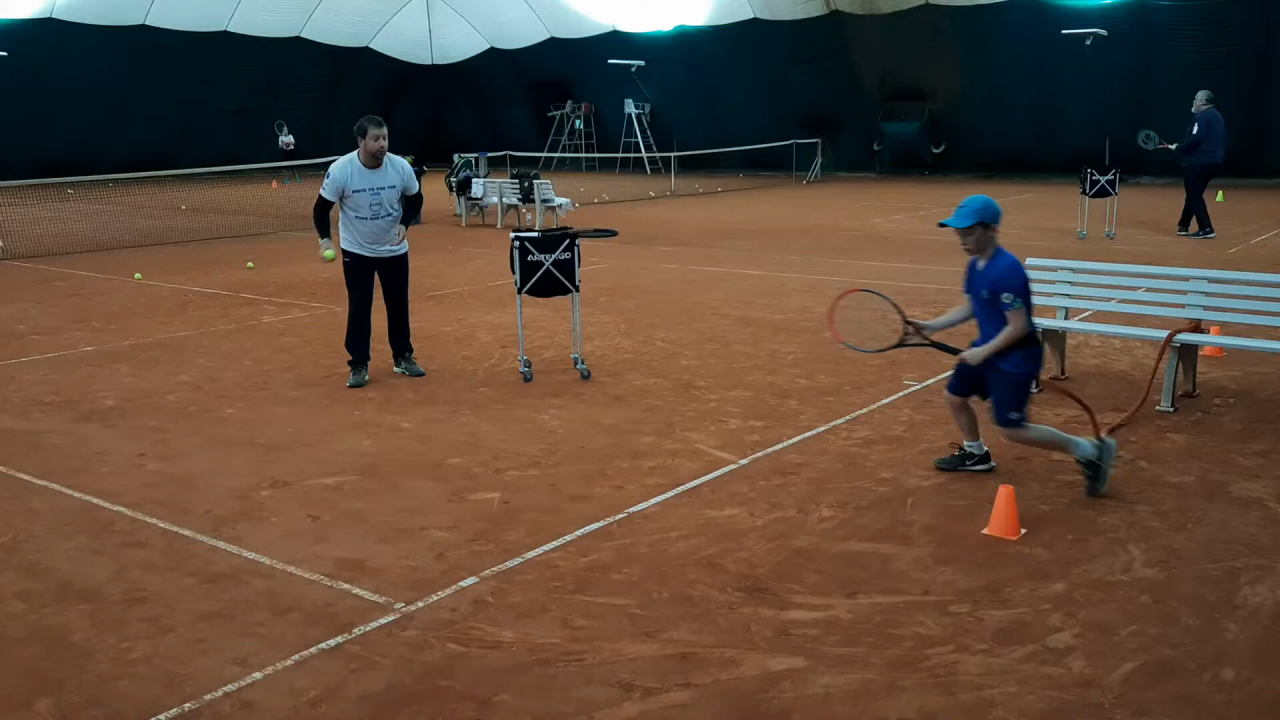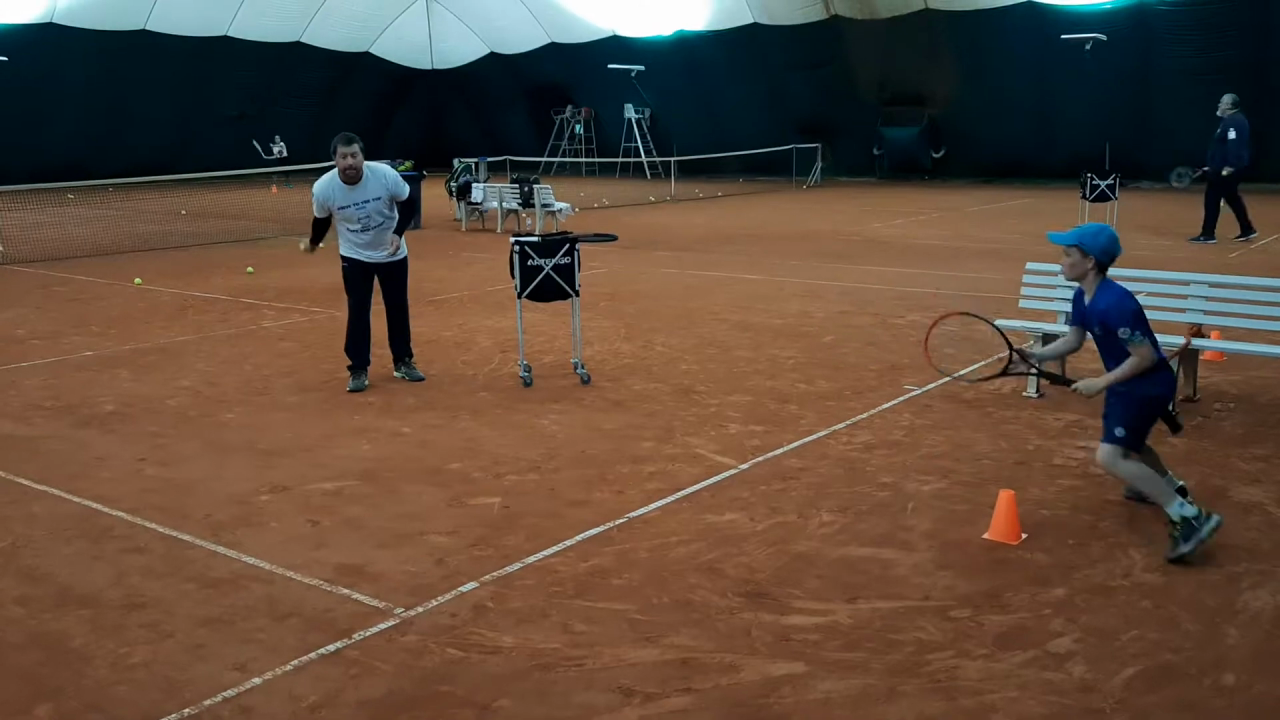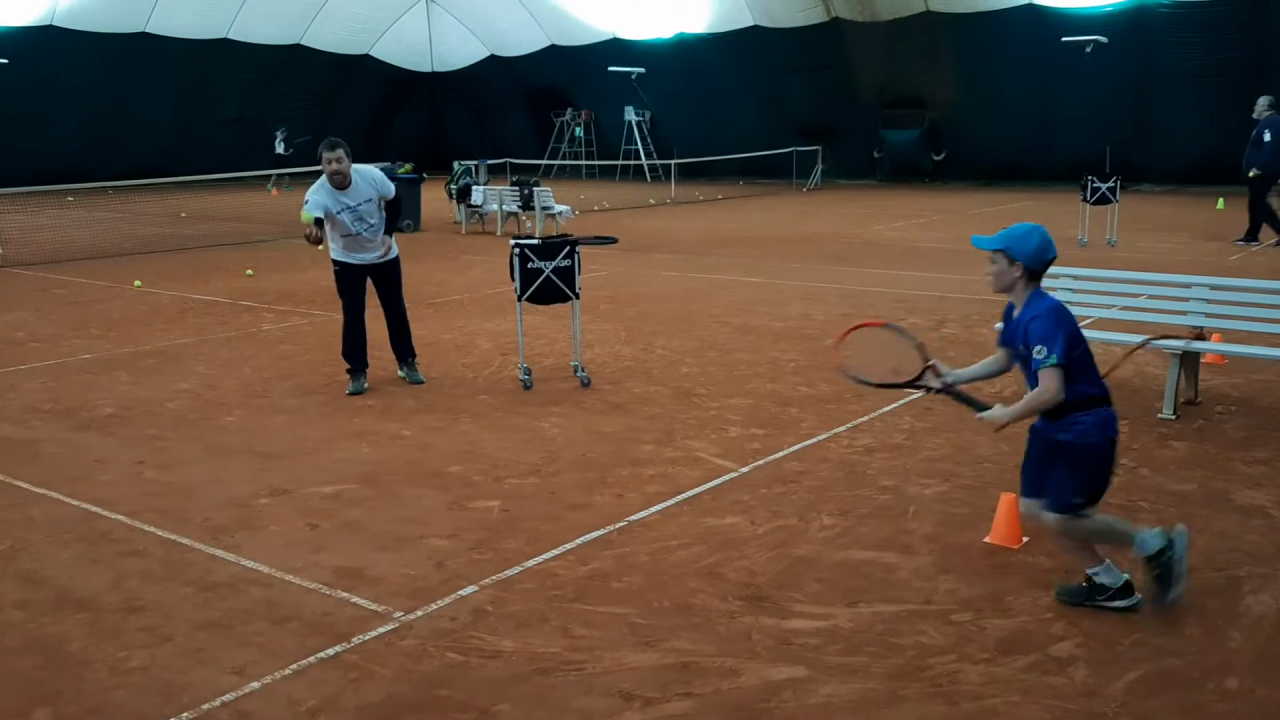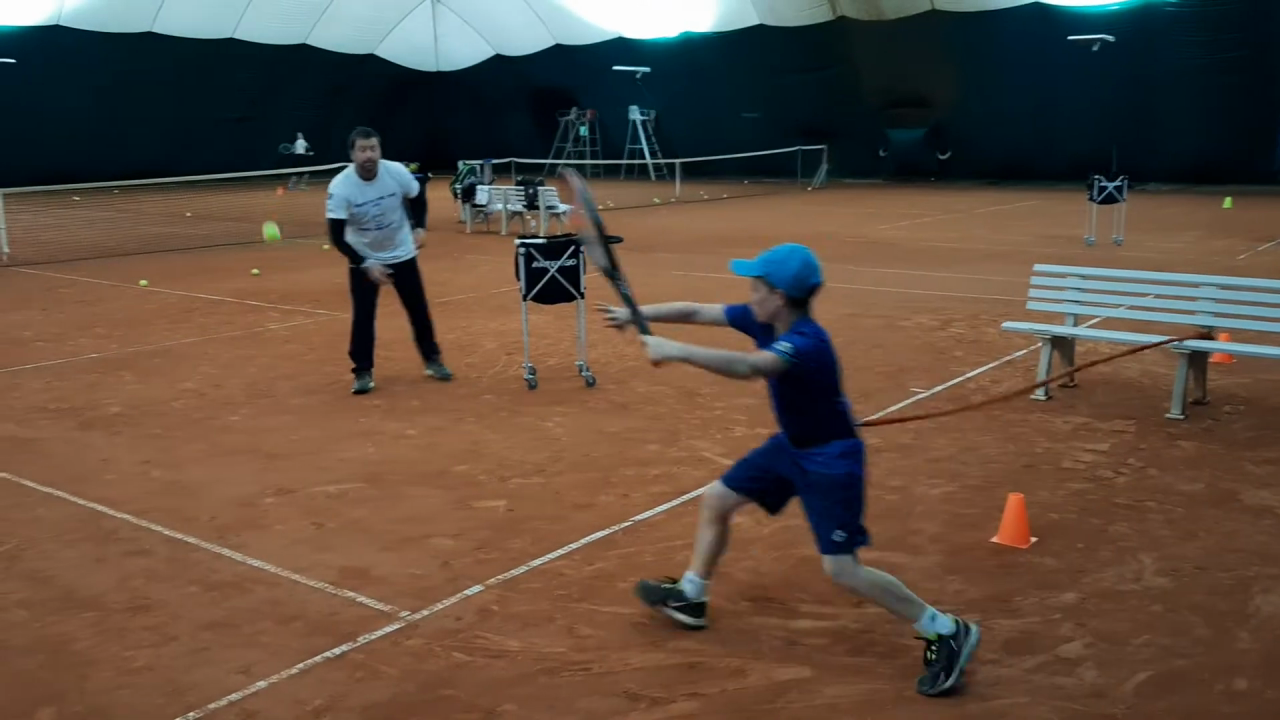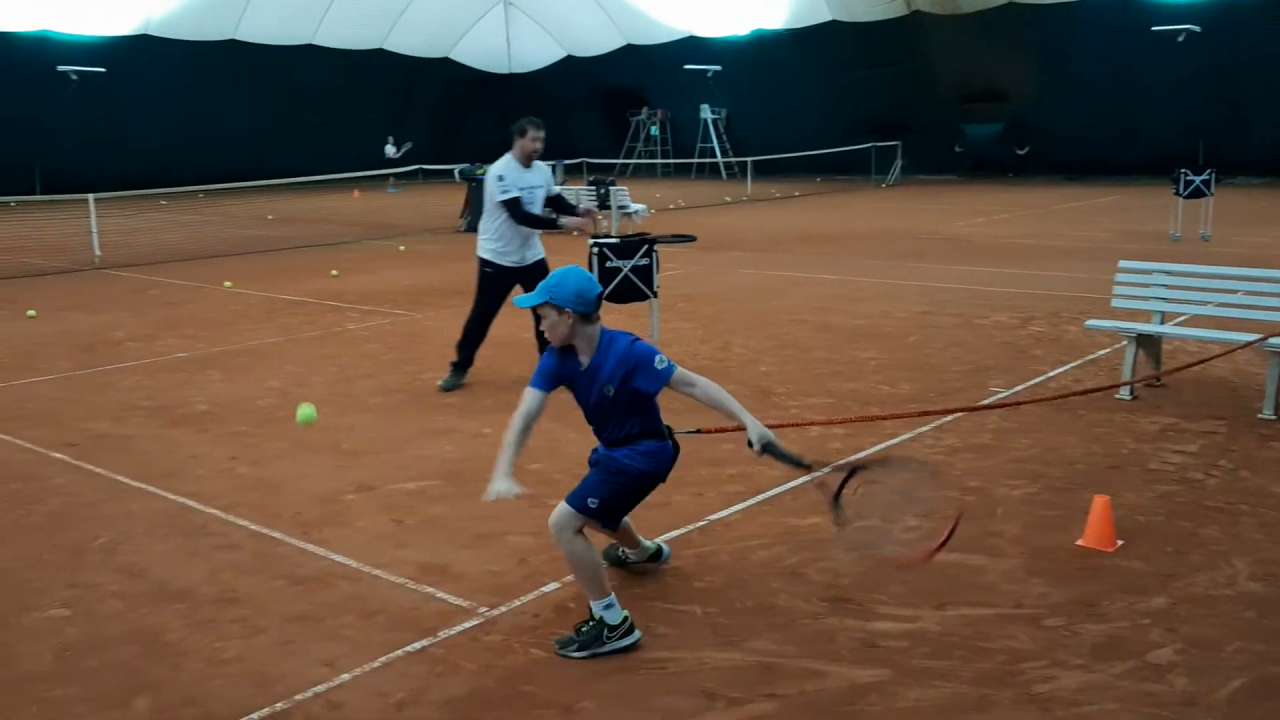
dt=0.5s
person 1, frame 1
left shoulder: (1007, 271)
right shoulder: (975, 266)
left elbow: (1019, 326)
right elbow: (968, 309)
left wrist: (984, 352)
right wrist: (930, 326)
left hip: (1016, 357)
right hip: (988, 351)
left knee: (1013, 431)
right knee: (955, 398)
left ankle: (1092, 451)
right ankle: (976, 453)
person 1, frame 2
left shoulder: (1115, 303)
right shoulder: (1083, 296)
left elbow: (1146, 357)
right elbow: (1074, 341)
left wrist: (1101, 382)
right wrist: (1035, 355)
left hip: (1148, 383)
right hip: (1126, 380)
left knee: (1109, 457)
right knee: (1126, 446)
left ankle: (1189, 517)
right ankle: (1170, 488)
person 1, frame 3
left shoulder: (1045, 318)
right shoulder: (1015, 312)
left elbow: (1051, 394)
right elbow: (1002, 362)
left wrist: (1007, 415)
right wrist: (951, 377)
left hip: (1085, 425)
right hip: (1053, 423)
left knee: (1060, 520)
right knee: (1033, 509)
left ankle: (1159, 546)
right ankle: (1113, 583)
person 1, frame 4
left shoulder: (805, 342)
right shoulder: (763, 320)
left elbow: (747, 368)
right elbow: (696, 312)
left wrist: (678, 351)
right wrist: (636, 315)
left hip: (831, 458)
right hip: (790, 446)
left knee: (839, 568)
right knee: (714, 502)
left ankle: (944, 632)
right ankle: (690, 596)
person 1, frame 5
left shoulder: (628, 352)
right shoulder: (558, 360)
left elbow: (691, 383)
right elbow: (525, 412)
left wrist: (748, 419)
right wrist: (502, 472)
left hip: (642, 456)
right hip: (615, 451)
left knee: (563, 524)
right knee: (598, 508)
left ankle: (613, 622)
right ankle: (639, 553)
person 2, frame 1
left shoulder: (400, 166)
right shoulder: (340, 170)
left elbow: (415, 199)
right elbow: (322, 207)
left wrist: (404, 223)
right wrist: (325, 238)
left hip: (394, 250)
right hip: (357, 251)
left knee: (399, 304)
right knee: (359, 308)
left ankle: (403, 357)
right ankle: (359, 365)
person 2, frame 2
left shoulder: (385, 174)
right shoulder: (324, 188)
left elbow: (407, 204)
right elbow: (322, 221)
left wrist: (398, 233)
right wrist: (313, 244)
left hip: (392, 254)
right hip: (355, 257)
left knee: (397, 308)
right knee: (358, 312)
left ankle: (403, 362)
right ankle: (359, 370)
person 2, frame 3
left shoulder: (372, 175)
right shoulder: (317, 195)
left elbow: (394, 202)
right elbow: (312, 233)
left wrist: (388, 233)
right wrist: (313, 234)
left hip: (384, 254)
right hip: (347, 260)
left knee: (396, 309)
right knee: (353, 315)
left ankle: (406, 362)
right ankle: (358, 372)
person 2, frame 4
left shoulder: (397, 172)
right shoulder: (340, 186)
left elbow: (417, 199)
right elbow: (337, 235)
left wrist: (418, 226)
right wrist: (366, 264)
left hip: (402, 253)
right hip: (365, 259)
left knee: (418, 308)
right knee: (363, 315)
left ankle: (432, 359)
right ankle: (363, 371)
person 2, frame 5
left shoulder: (543, 170)
right shoulder: (500, 172)
left elbow: (555, 200)
right elbow: (519, 214)
left wrist: (578, 211)
right wrist: (561, 222)
left hip: (531, 255)
right hip: (497, 257)
right knee: (483, 314)
right ankle: (459, 369)
